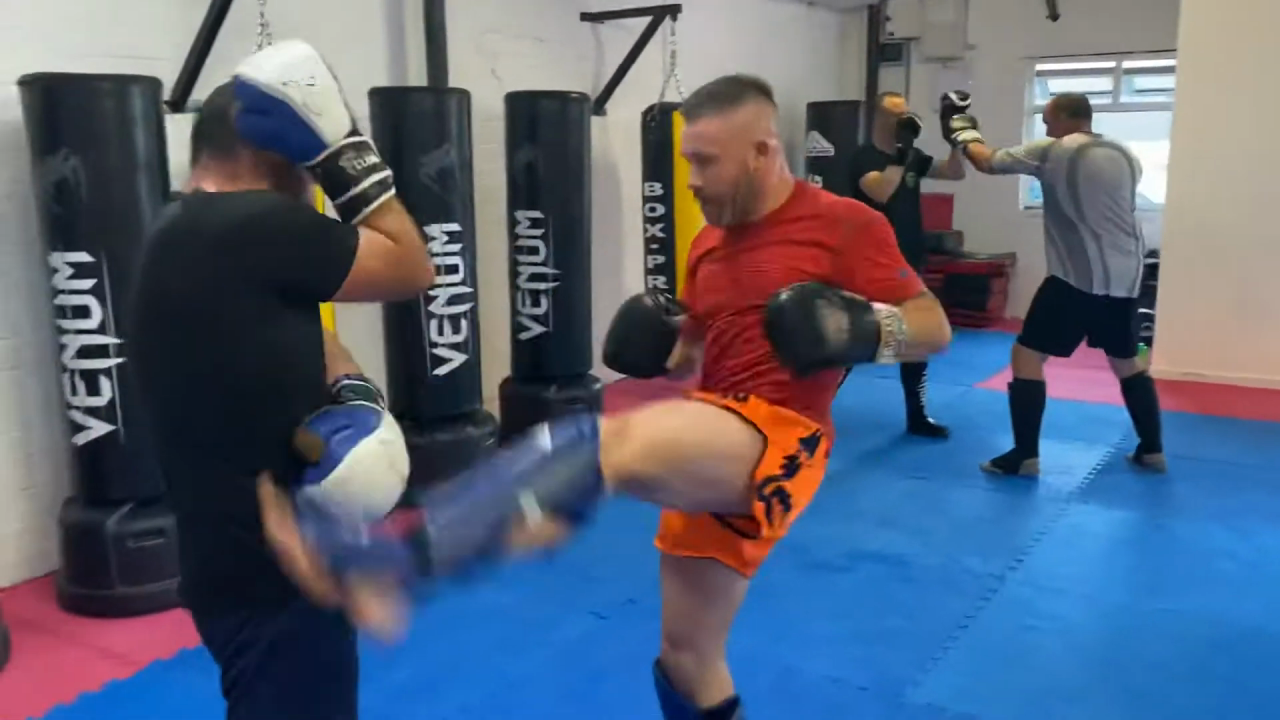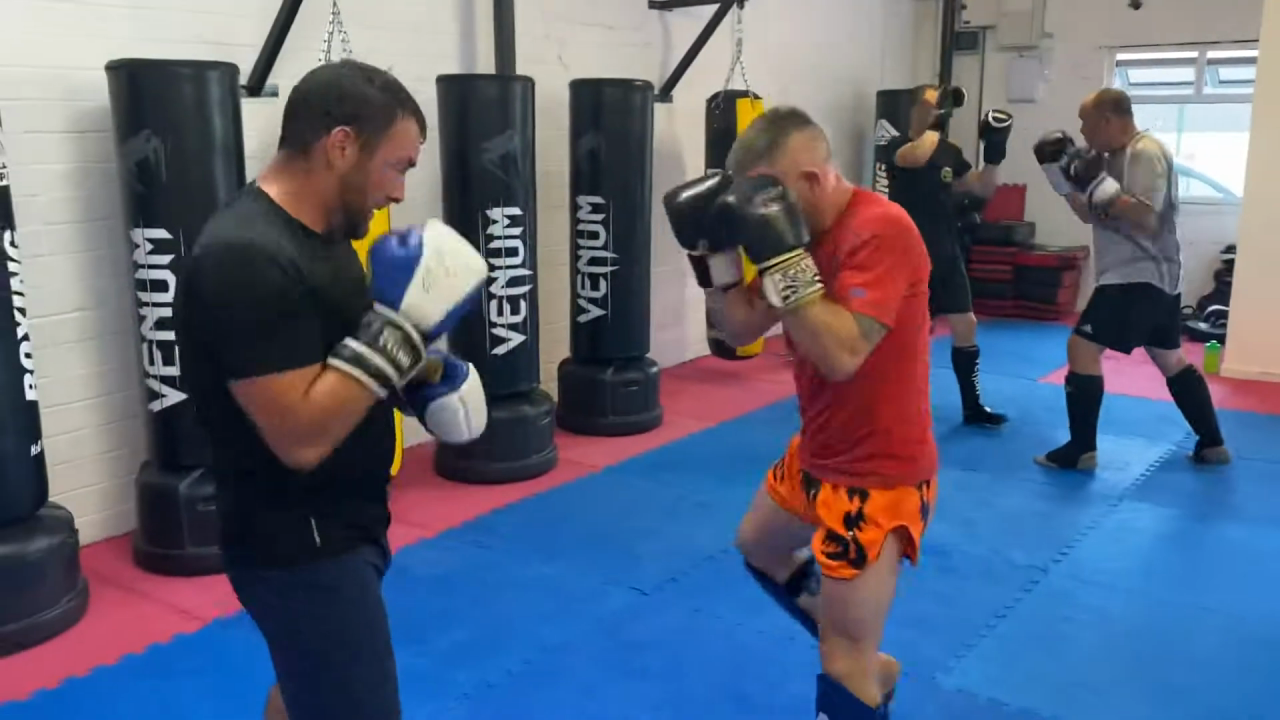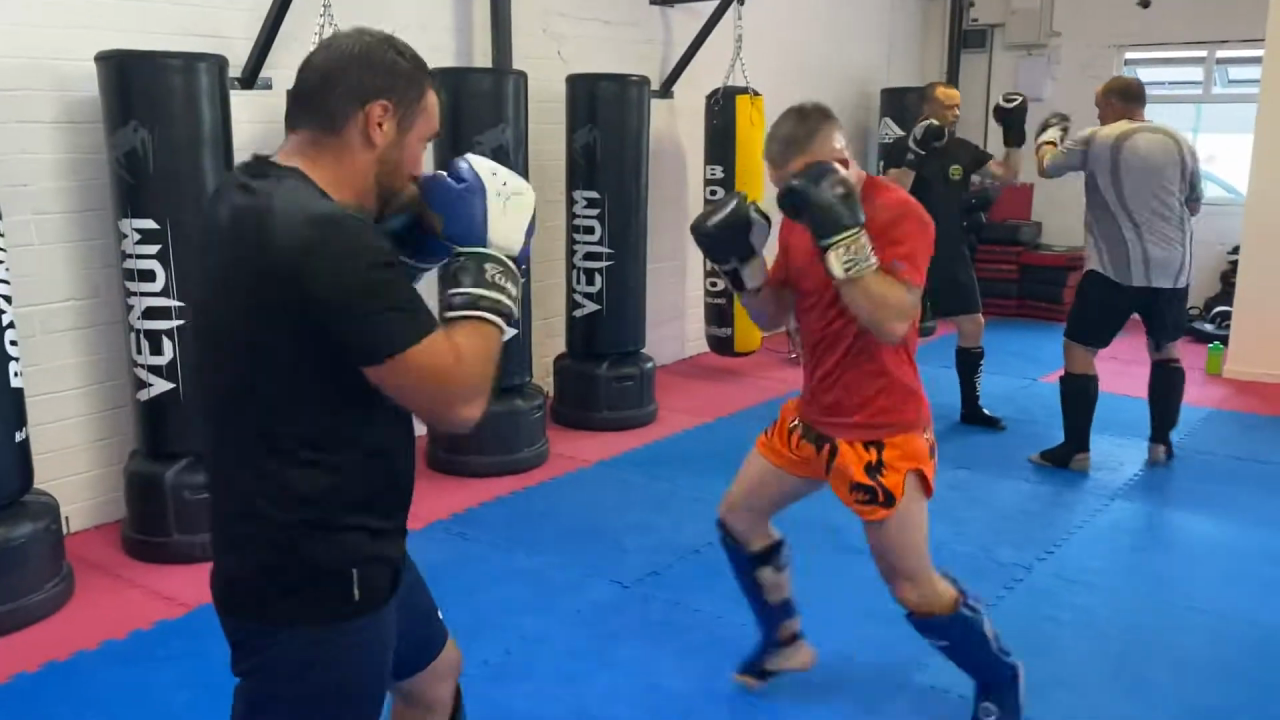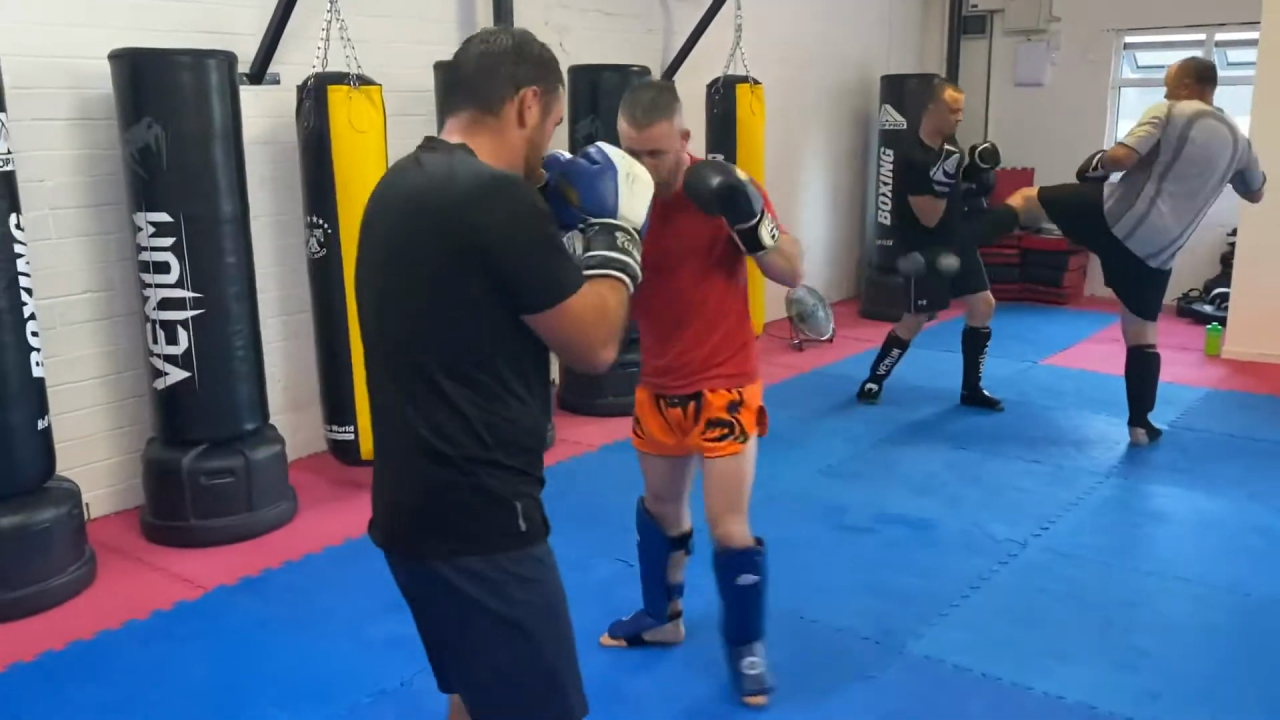
dt=0.5s
person 1, frame 1
left shoulder: (199, 239)
right shoulder: (251, 225)
left elbow: (287, 358)
right elbow: (410, 270)
right wrist: (339, 148)
left hip: (259, 547)
right hip: (274, 564)
person 1, frame 2
left shoulder: (313, 232)
right shoulder: (243, 258)
right elbow: (301, 436)
left wrist: (413, 368)
right wrist: (401, 322)
left hip: (330, 523)
right hip: (301, 541)
person 1, frame 3
left shoulder: (252, 198)
right shoulder: (324, 234)
right elbow: (456, 398)
left wrist: (405, 241)
right wrist: (486, 258)
left hip: (342, 548)
right hip: (314, 574)
person 1, frame 4
left shoulder: (406, 186)
right shoulder: (493, 197)
right elbow: (594, 345)
left wrist: (545, 218)
right wrist: (614, 226)
left hip: (430, 500)
right hip: (474, 514)
person 2, frame 1
left shoulder: (846, 225)
right shoulder: (712, 243)
left elbow: (933, 327)
left wrist: (869, 328)
right wrist: (674, 342)
left hip: (774, 444)
right hip: (725, 476)
left knee: (602, 442)
right knee: (687, 657)
left ankle: (404, 551)
person 2, frame 2
left shoulder: (881, 232)
right shoulder: (809, 231)
left elbow: (840, 353)
right elbow: (743, 326)
left wrist: (780, 254)
right wrist: (712, 251)
left hip: (878, 476)
right hip: (822, 455)
left knee: (844, 656)
right knee: (760, 548)
right ankle: (864, 665)
person 2, frame 3
left shoulder: (900, 216)
right shoulder: (803, 222)
left elbow: (892, 323)
right elbow: (772, 317)
left wrist: (843, 238)
right wrist: (742, 260)
left hip: (882, 427)
right hip: (816, 414)
left knee: (912, 586)
right knee: (739, 516)
right ankle: (784, 640)
person 2, frame 4
left shoulder: (725, 189)
left elbow: (792, 273)
left wrist: (751, 218)
left hip: (724, 385)
right hip: (660, 386)
left knee: (728, 529)
right knee: (662, 507)
left ankle: (746, 647)
right ankle: (660, 616)
person 3, frame 1
left shoulder: (1052, 151)
right shoulder: (1124, 156)
left elbow: (988, 162)
left wrist: (960, 126)
left hip: (1077, 278)
right hip: (1124, 278)
left knee: (1026, 357)
right knee: (1127, 362)
left ankle: (1024, 455)
right ankle: (1151, 449)
person 3, frame 2
left shoulder: (1145, 154)
right shoulder: (1117, 156)
left elbow: (1144, 219)
right elbow: (1088, 213)
left wrist: (1098, 184)
right wrist: (1057, 168)
left hip: (1139, 277)
right hip: (1153, 277)
left knee: (1081, 349)
right knee: (1169, 359)
left ankle: (1081, 450)
right ankle: (1212, 443)
person 3, frame 3
left shoulder: (1094, 141)
right shoulder: (1180, 145)
left elbow: (1047, 167)
right elbow: (1193, 205)
left wrist: (1050, 133)
left hip: (1113, 270)
right hip: (1171, 271)
left knee: (1079, 353)
right knee: (1165, 354)
left ankle: (1076, 449)
right ankle: (1160, 442)
person 3, frame 4
left shoulder: (1169, 113)
right shoulder: (1238, 139)
left elbow: (1122, 157)
right elbow: (1255, 193)
left wrist: (1095, 163)
left hip: (1117, 220)
right hip: (1158, 248)
left knee: (1027, 198)
right knee: (1142, 334)
right ankle: (1141, 423)
person 4, frame 1
left shoulder: (911, 156)
right shoulder: (864, 157)
left elbow: (956, 173)
right elbow: (881, 192)
right wrist: (902, 150)
left hip: (906, 265)
left ankle: (917, 417)
person 4, frame 2
left shoulder: (950, 152)
right shoulder: (900, 146)
left elbow: (983, 189)
right elbow: (918, 157)
left wrist: (994, 150)
right wrist: (939, 120)
left hip: (945, 254)
left knee: (965, 326)
left ankle: (973, 407)
person 4, frame 3
left shoulder: (964, 149)
right shoulder: (903, 148)
left elbow: (1008, 175)
left wrist: (1014, 133)
right wrist: (916, 151)
left hip: (953, 255)
left knee: (972, 326)
left ankle: (971, 407)
person 4, frame 4
left shoulder: (948, 143)
right shoulder: (911, 158)
right elbow: (929, 218)
left wrist: (974, 174)
right wrist: (941, 183)
left hip: (956, 241)
right hip: (925, 250)
left knee: (983, 306)
right knee: (916, 320)
left ankle: (971, 388)
right ankle: (874, 380)
